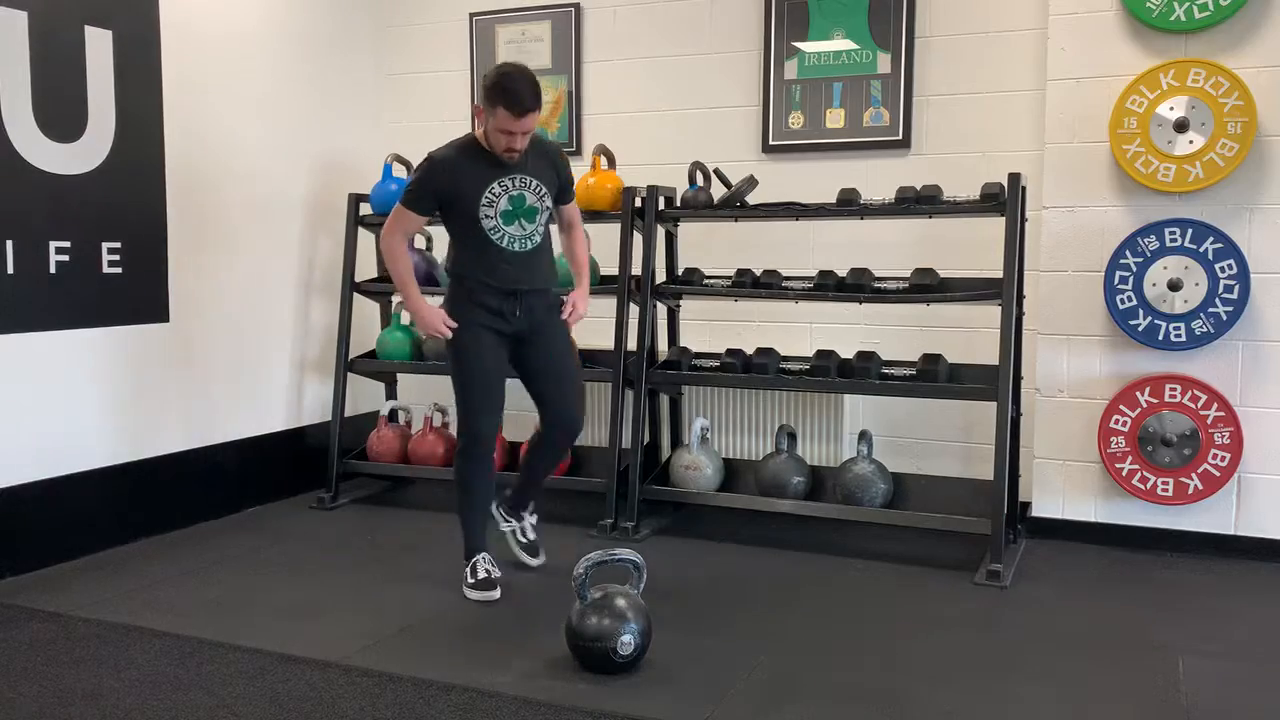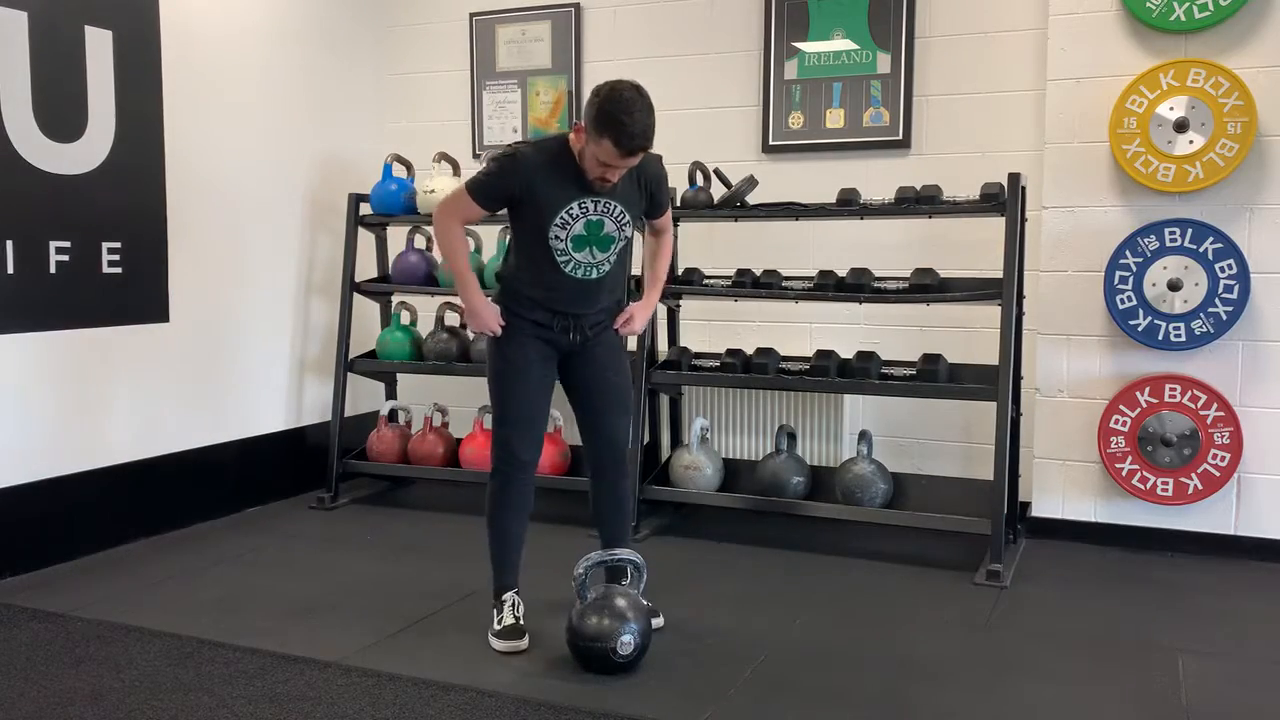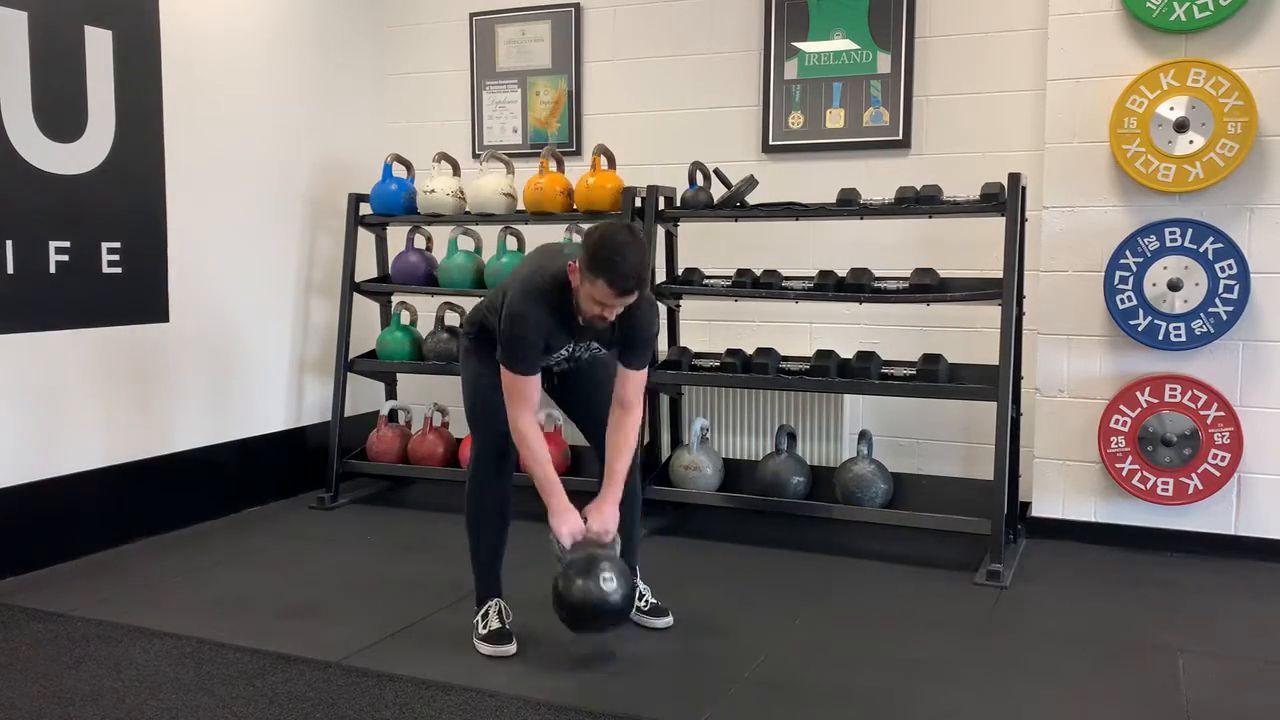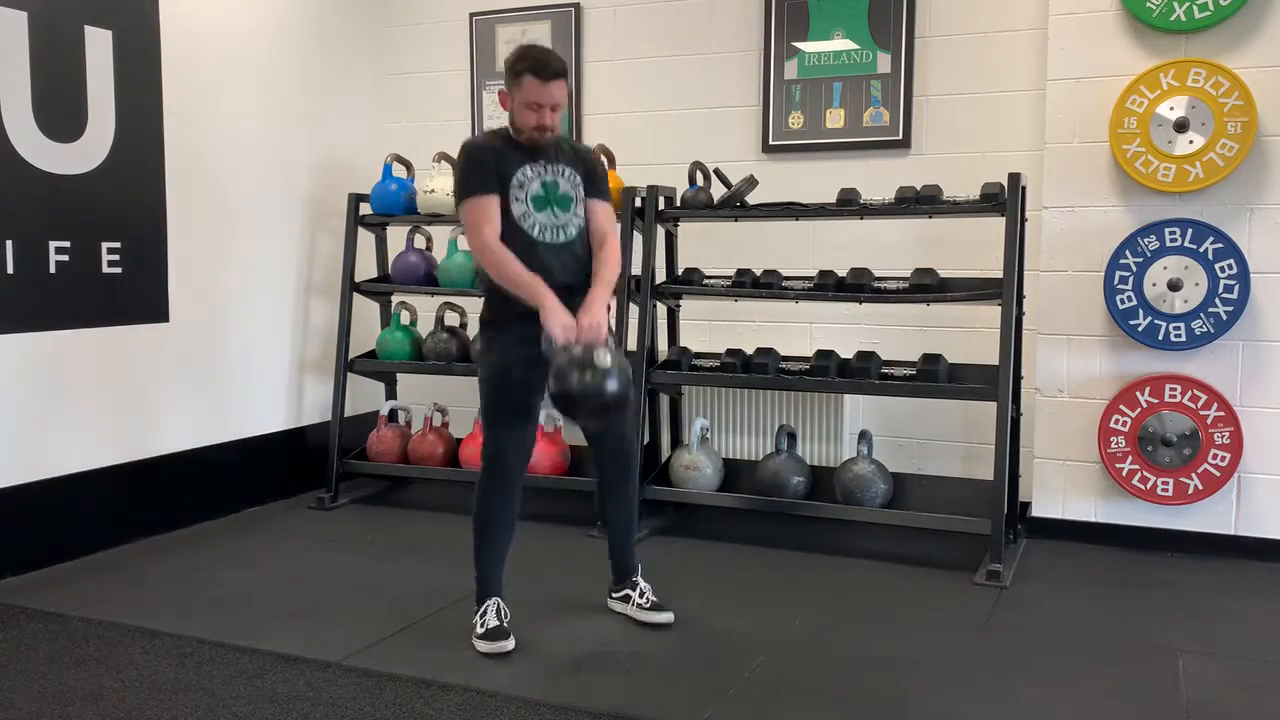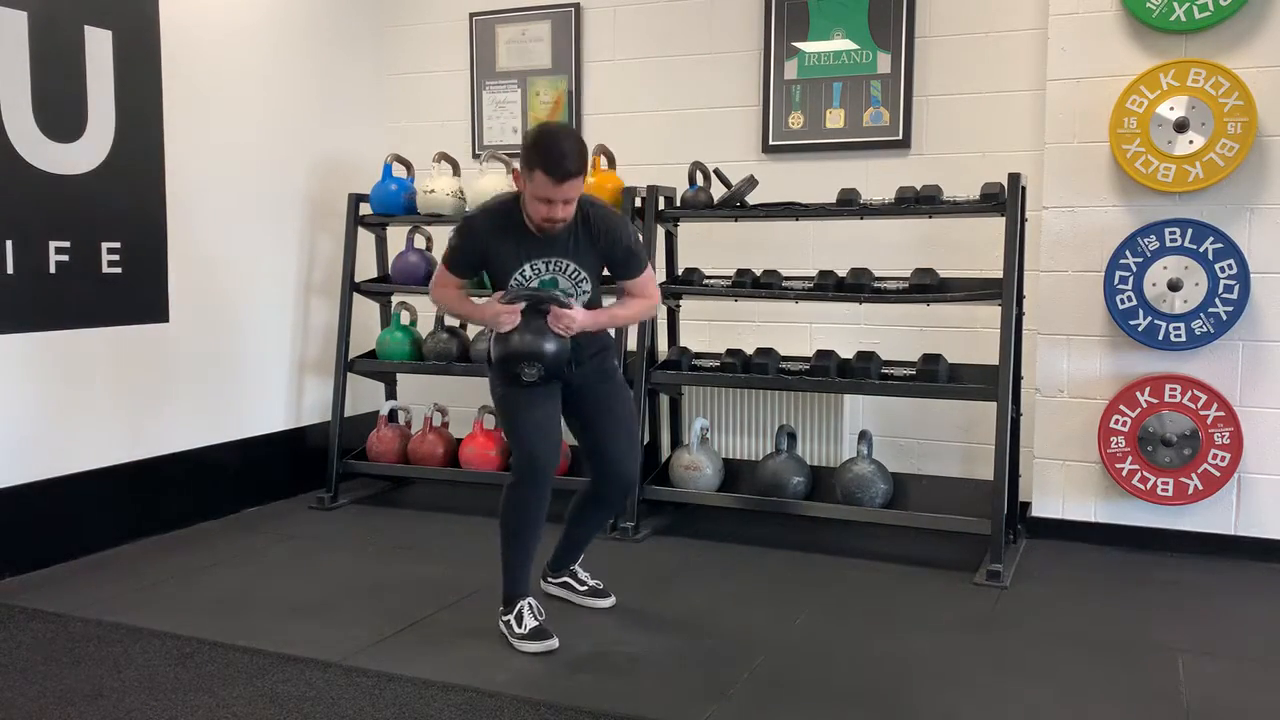
dt=1s
person 1, frame 1
left shoulder: (551, 159)
right shoulder: (447, 166)
left elbow: (571, 222)
right elbow: (393, 236)
left wrist: (581, 285)
right wrist: (417, 306)
left hip: (540, 310)
right hip: (476, 317)
left knee: (566, 420)
right knee: (479, 435)
left ankle: (516, 506)
right ankle: (477, 555)
person 1, frame 2
left shoulder: (647, 173)
right shoulder: (526, 165)
left elbow: (661, 231)
right elbow: (447, 217)
left wrist: (649, 297)
right wrist: (473, 299)
left hip: (600, 329)
right hip: (524, 328)
left knee: (612, 454)
right knee: (516, 458)
left ankle: (618, 582)
right ankle: (505, 596)
person 1, frame 3
left shoulder: (640, 309)
right shoulder: (529, 302)
left elbow: (628, 406)
right elbow: (522, 418)
left wrist: (610, 501)
right wrist: (559, 508)
left hip: (574, 359)
right hip: (493, 349)
left knee: (621, 456)
right knee: (493, 458)
left ankle: (627, 582)
right ankle: (489, 603)
person 1, frame 4
left shoulder: (580, 157)
right shoulder: (484, 156)
left elbow: (607, 242)
right elbow: (487, 246)
left wrist: (598, 301)
right wrist: (547, 304)
left hip: (585, 323)
right hip: (514, 329)
left knee: (619, 445)
right knee: (505, 461)
left ankle: (625, 580)
right ankle: (489, 600)
person 1, frame 5
left shoulder: (606, 225)
right shoulder: (484, 227)
left elbow: (650, 300)
right elbow: (443, 290)
left wrist: (589, 318)
right wrist: (483, 310)
left hip: (588, 356)
left knee: (622, 469)
right knee: (538, 463)
left ankle: (561, 569)
right ankle: (515, 601)
